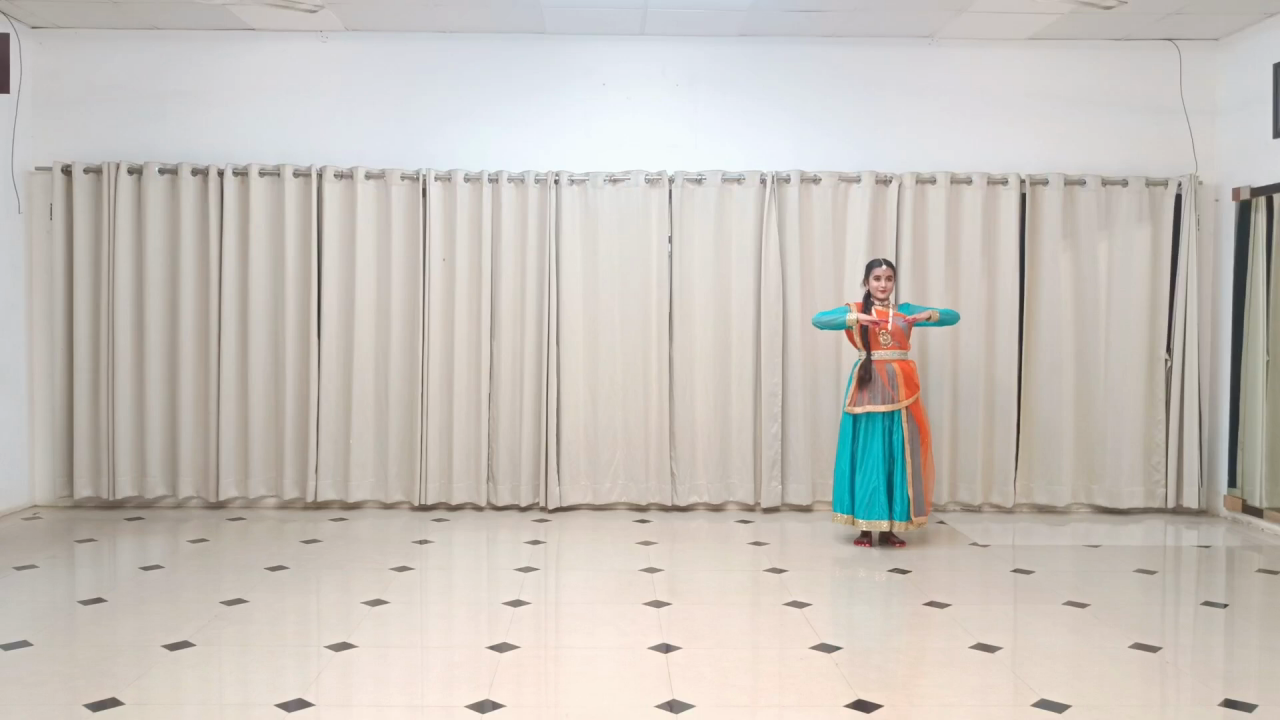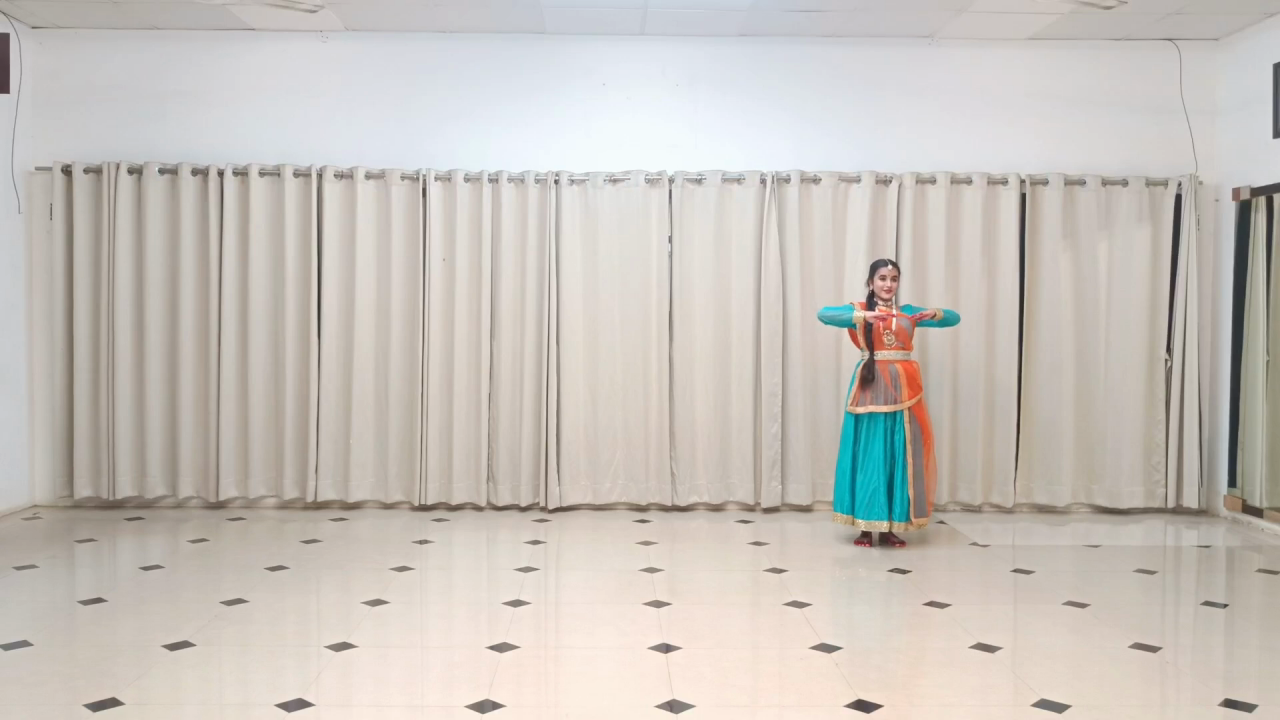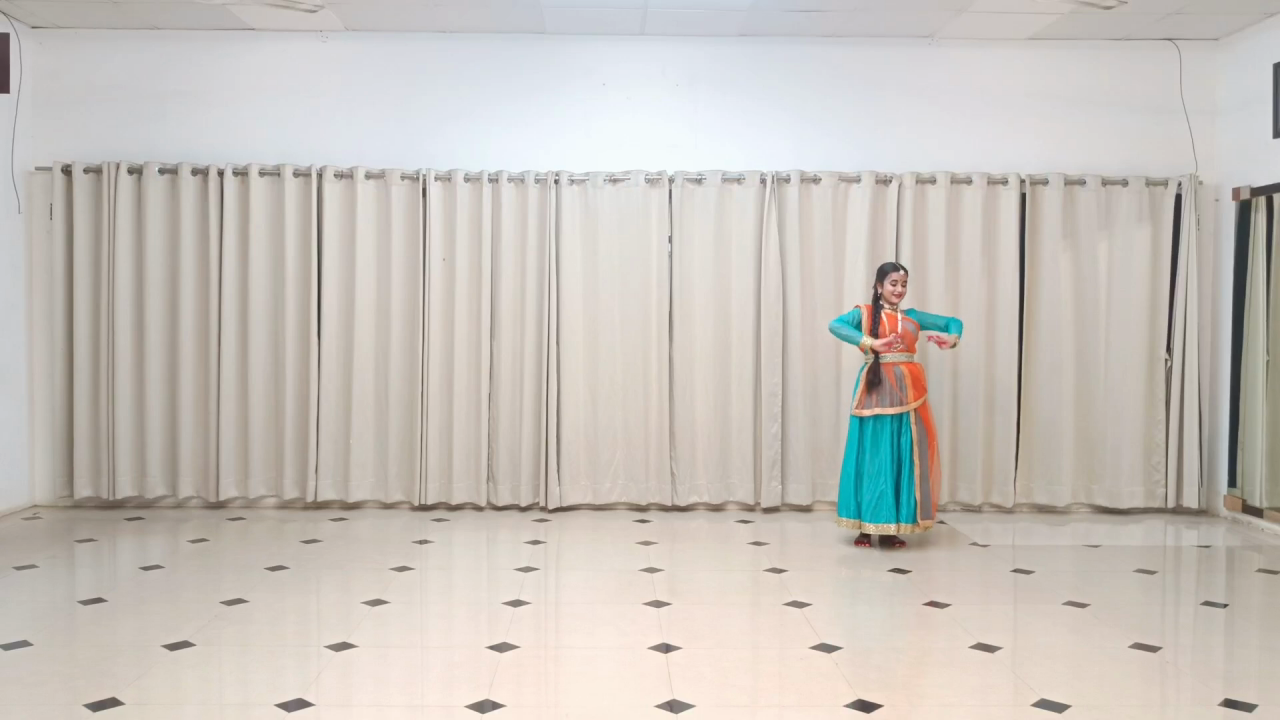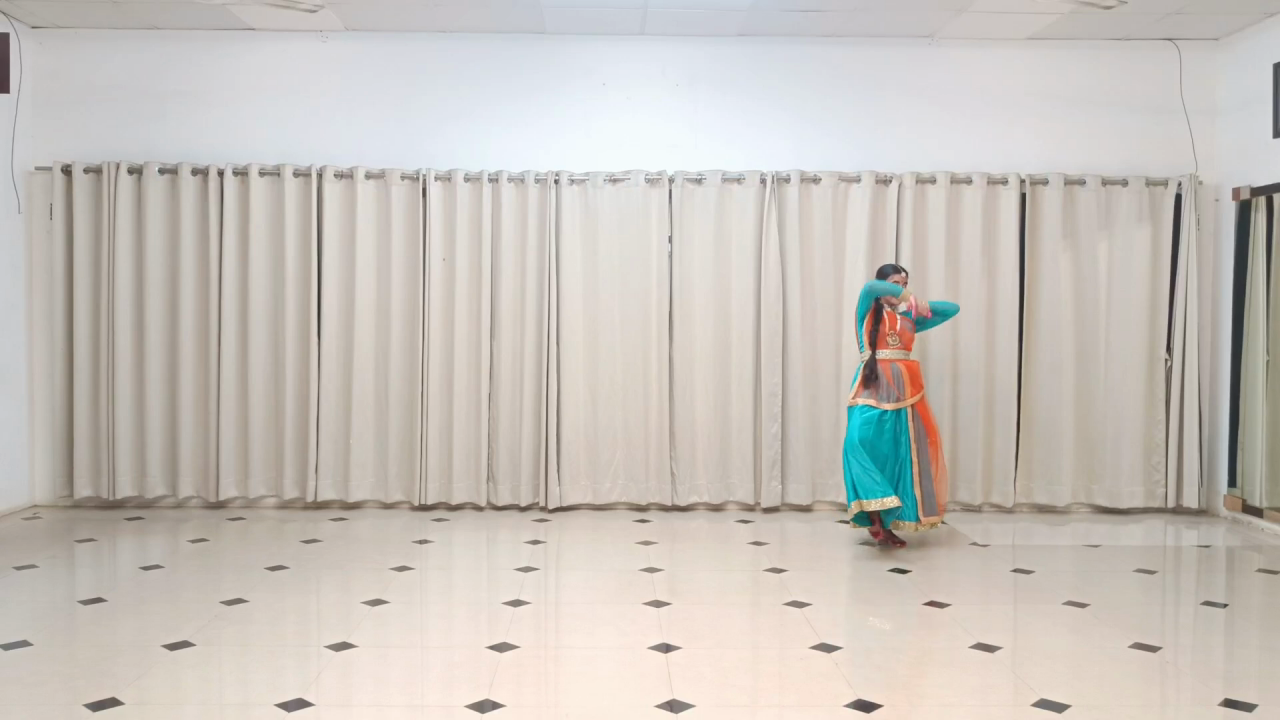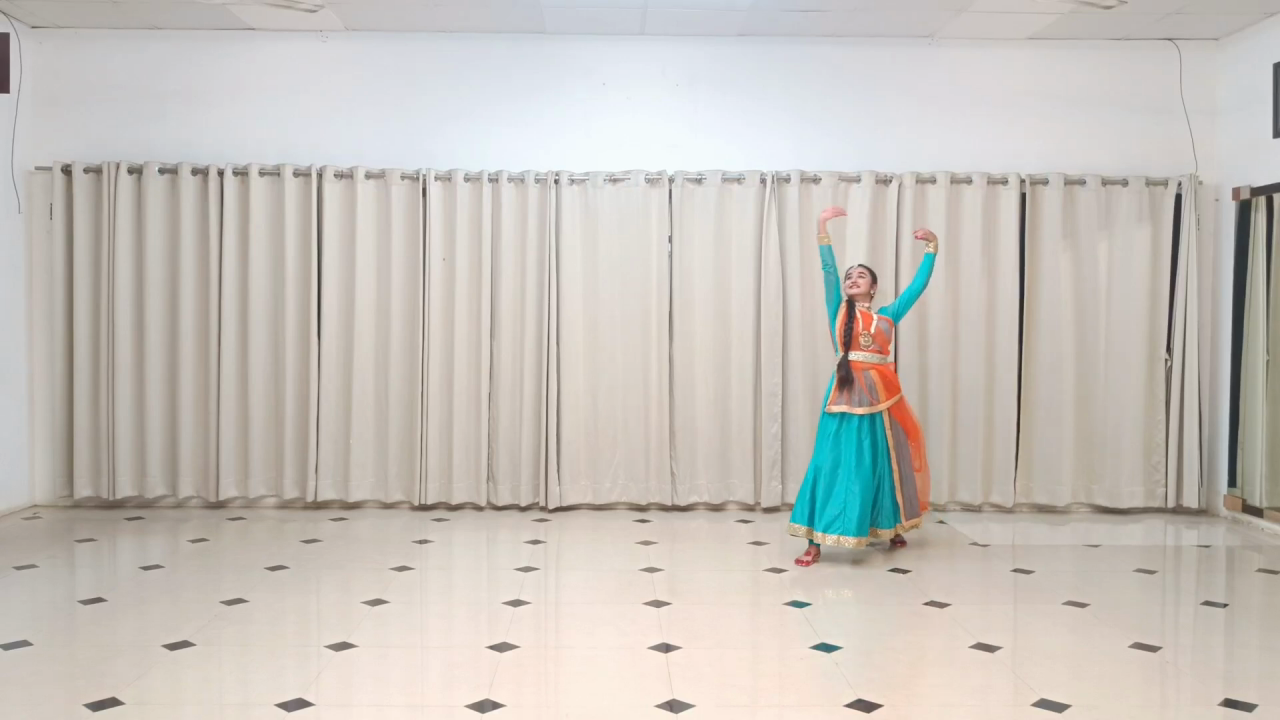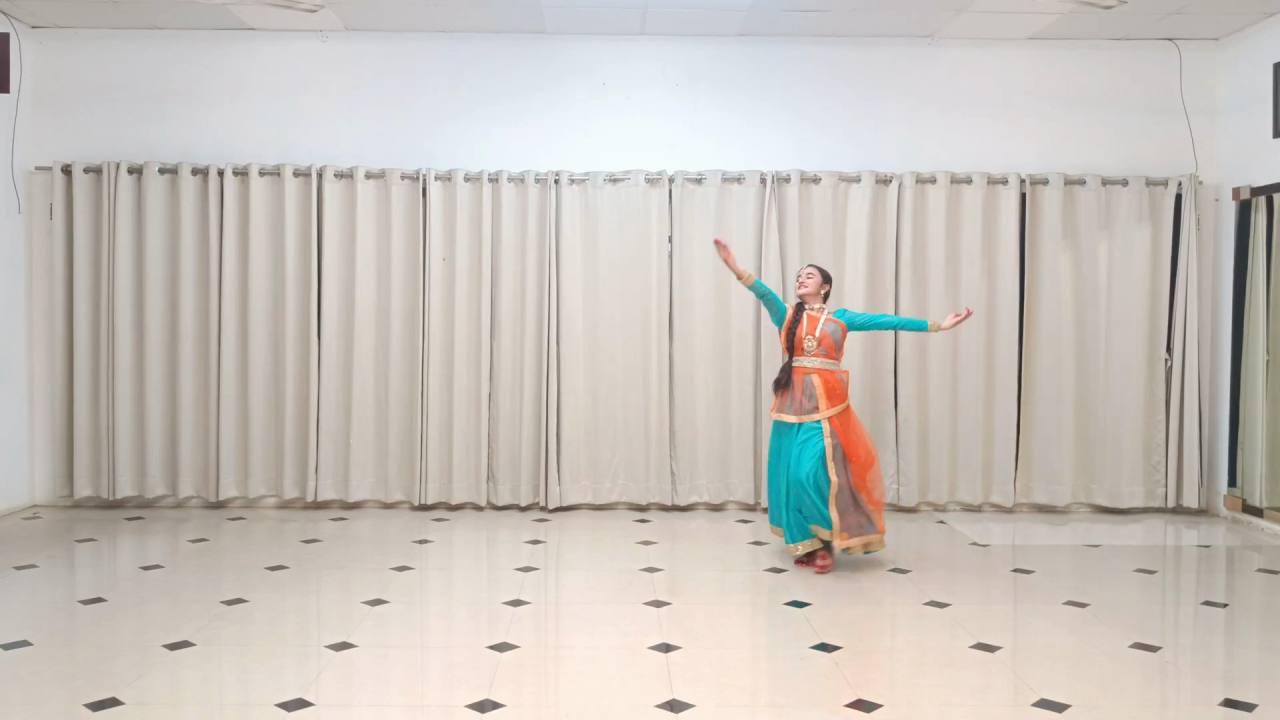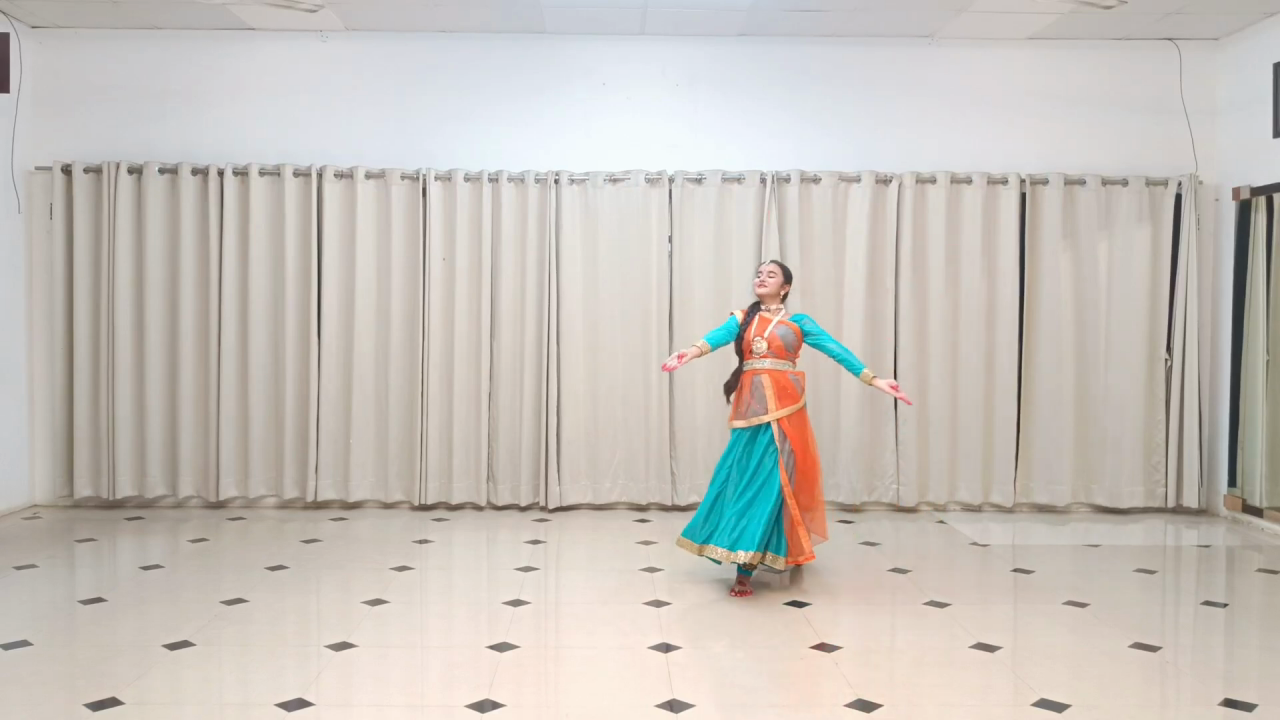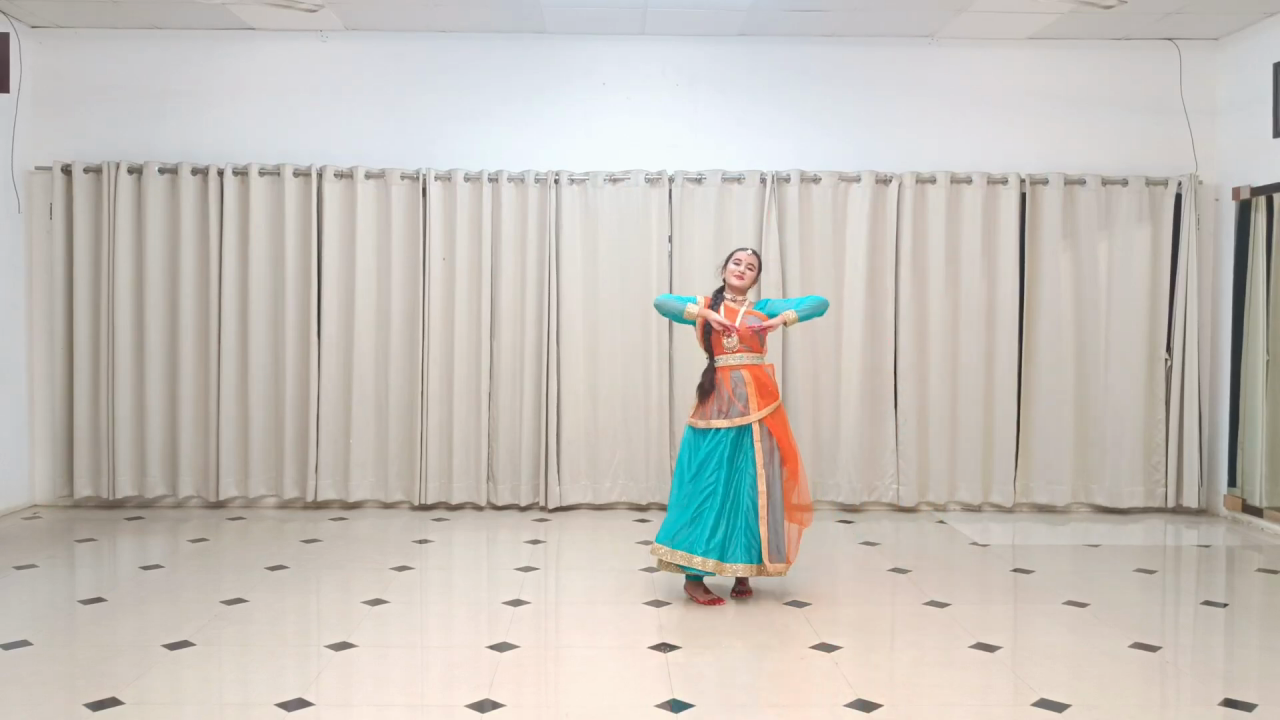
dt=0.4s
person 1, frame 1
left shoulder: (906, 311)
right shoulder: (856, 311)
left elbow: (953, 317)
right elbow: (819, 320)
left wrist: (929, 315)
right wrist: (856, 318)
left hip: (901, 387)
right hip: (868, 387)
left knee: (899, 454)
right knee: (867, 453)
left ankle: (891, 526)
right ankle: (865, 526)
person 1, frame 2
left shoulder: (909, 312)
right shoulder: (859, 310)
left elbow: (954, 318)
right elbow: (824, 314)
left wrist: (933, 314)
right wrist: (865, 316)
left hip: (904, 388)
right hip: (871, 388)
left knee: (901, 455)
right knee: (869, 453)
left ankle: (891, 527)
right ankle: (866, 526)
person 1, frame 3
left shoulder: (913, 317)
right shoulder: (863, 313)
left elbow: (953, 322)
right elbow: (836, 326)
left wrist: (951, 339)
right wrist: (870, 343)
left hip: (908, 393)
right hip: (875, 392)
left knee: (904, 457)
right knee: (873, 458)
left ankle: (890, 527)
right ankle: (865, 526)
person 1, frame 4
left shoulder: (910, 318)
right shoulder: (867, 312)
left elbow: (952, 308)
right elbow: (870, 287)
left wrist: (921, 305)
right wrist: (906, 296)
left hip: (905, 391)
right hip: (872, 390)
left knee: (901, 456)
right knee: (859, 442)
left ankle: (890, 524)
right ankle: (875, 513)
person 1, frame 5
left shoulder: (888, 317)
right shoulder: (839, 310)
left elbow: (916, 288)
right elbow: (830, 269)
left wrist: (931, 250)
right wrist: (823, 228)
left hip: (881, 395)
right hip: (845, 395)
left knee: (887, 461)
right knee: (833, 464)
left ankle: (893, 527)
right ankle: (816, 541)
person 1, frame 6
left shoulder: (841, 318)
right shoulder: (787, 315)
left elbow: (886, 320)
right elbow: (763, 293)
left wrist: (936, 325)
right wrist: (736, 269)
left hip: (827, 404)
right hip: (792, 404)
left knee: (816, 472)
right knee: (791, 474)
left ankle: (827, 542)
right ankle: (807, 541)
person 1, frame 7
left shoulder: (799, 322)
right shoulder: (742, 319)
left elbow: (834, 348)
right elbow: (719, 336)
left wrist: (872, 379)
right wrist: (690, 353)
left hip: (783, 407)
right hip: (748, 406)
left knee: (769, 483)
right knee: (741, 479)
left ankle: (746, 570)
person 1, frame 8
left shoulder: (764, 310)
right shoulder: (703, 307)
left elbow: (819, 303)
right elbow: (662, 303)
left wrist: (783, 319)
right wrist: (705, 313)
left hip: (756, 401)
right hip: (716, 402)
left knee: (751, 484)
right knee: (707, 482)
left ankle: (742, 571)
right ankle: (693, 576)
